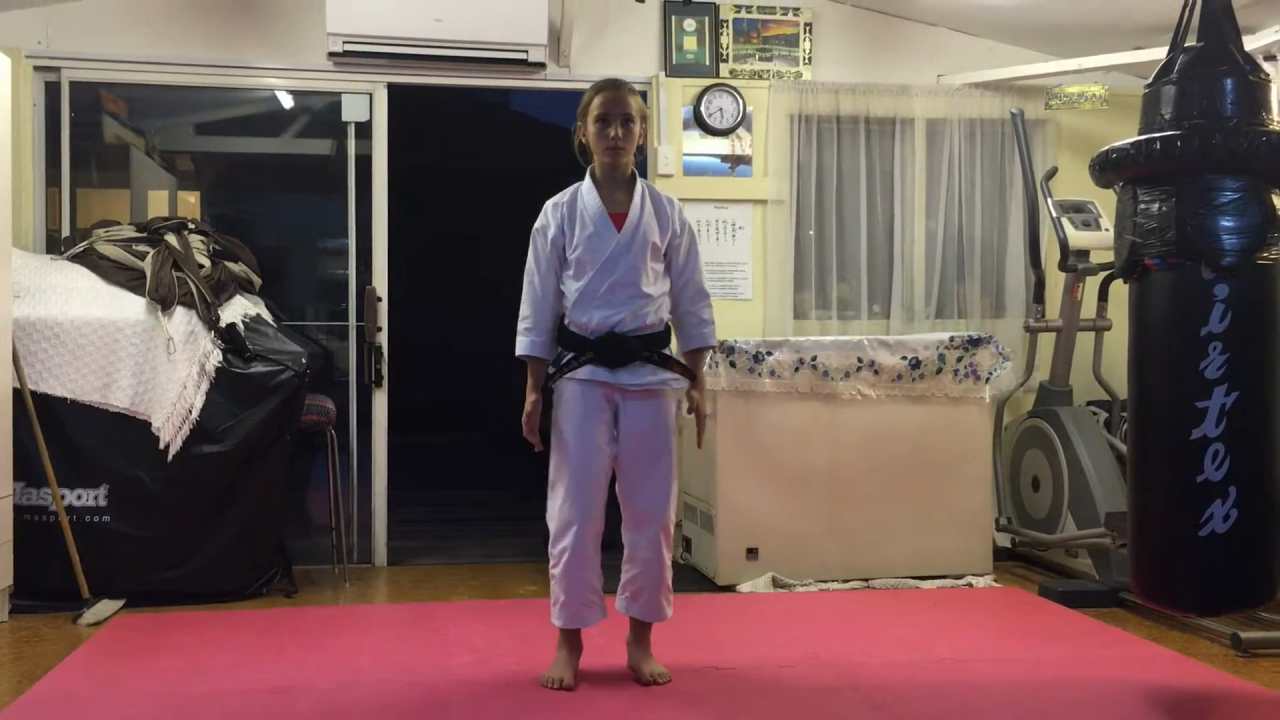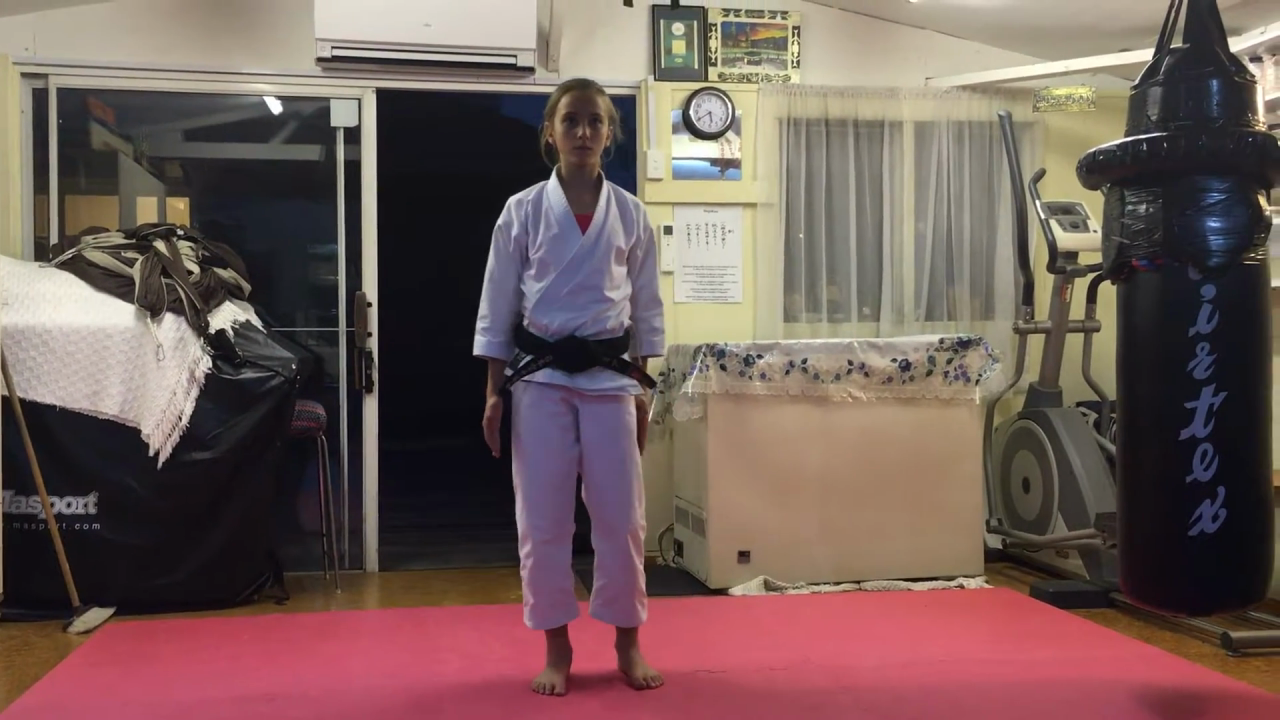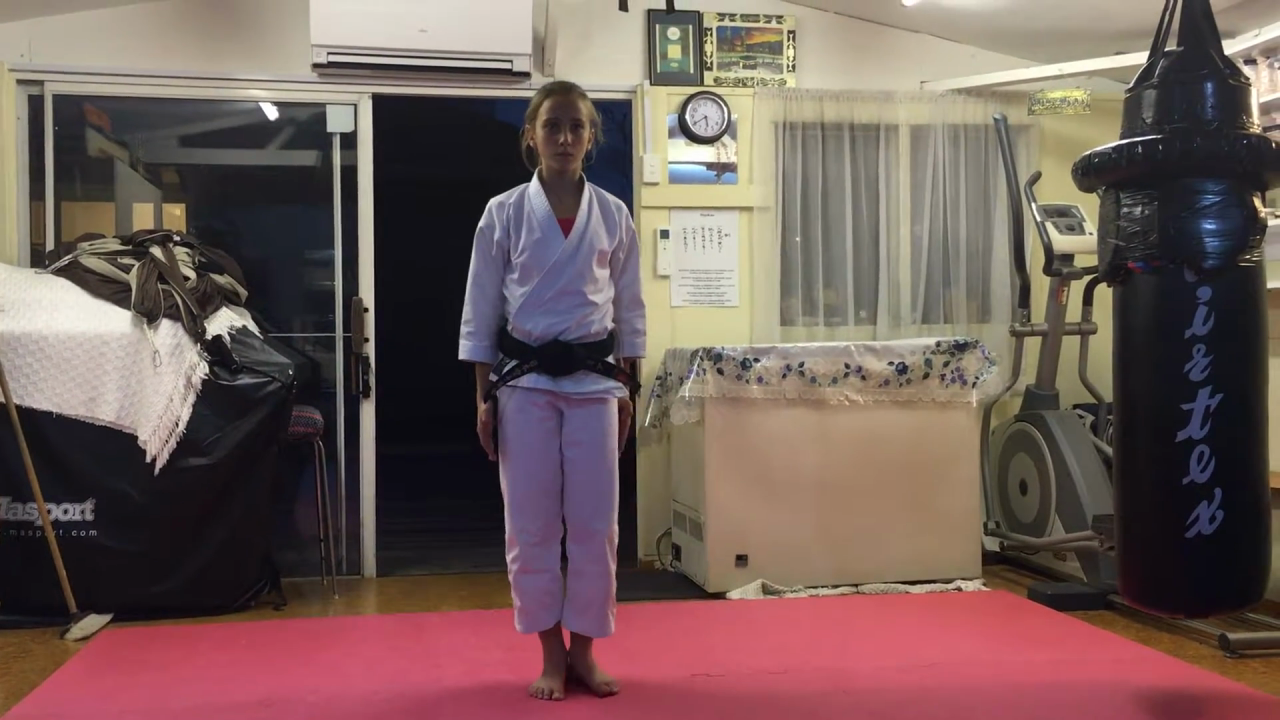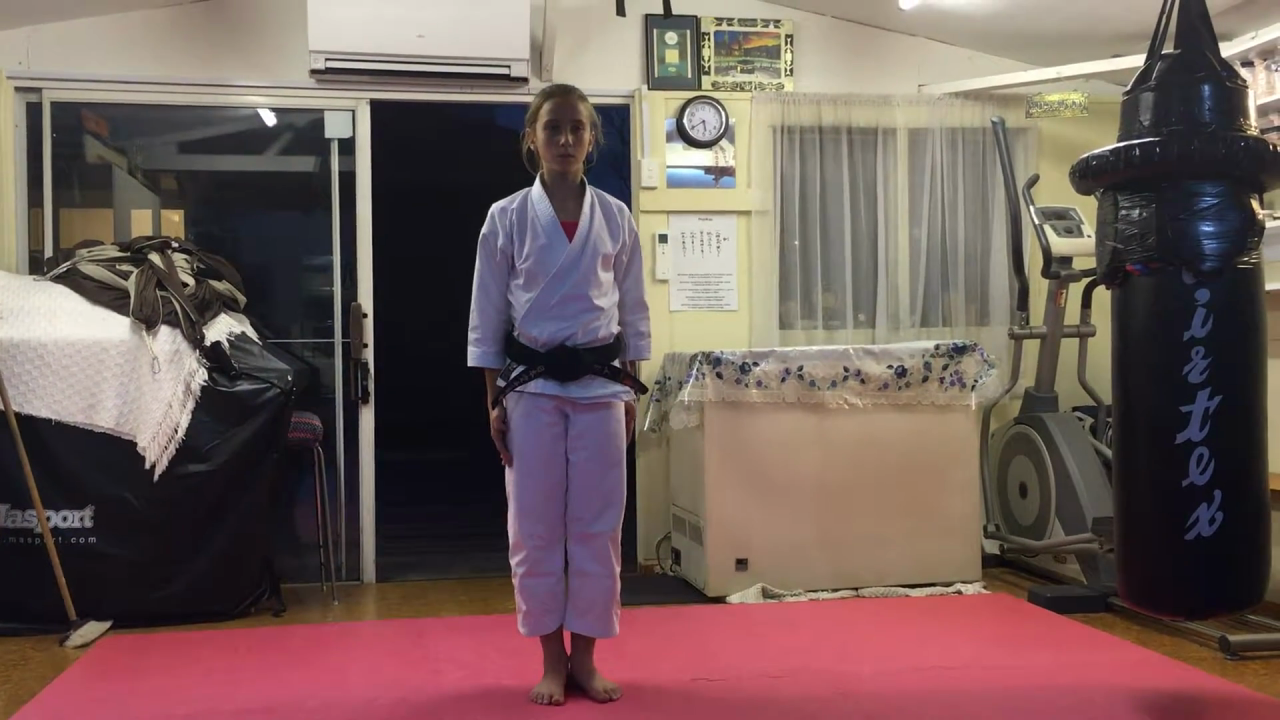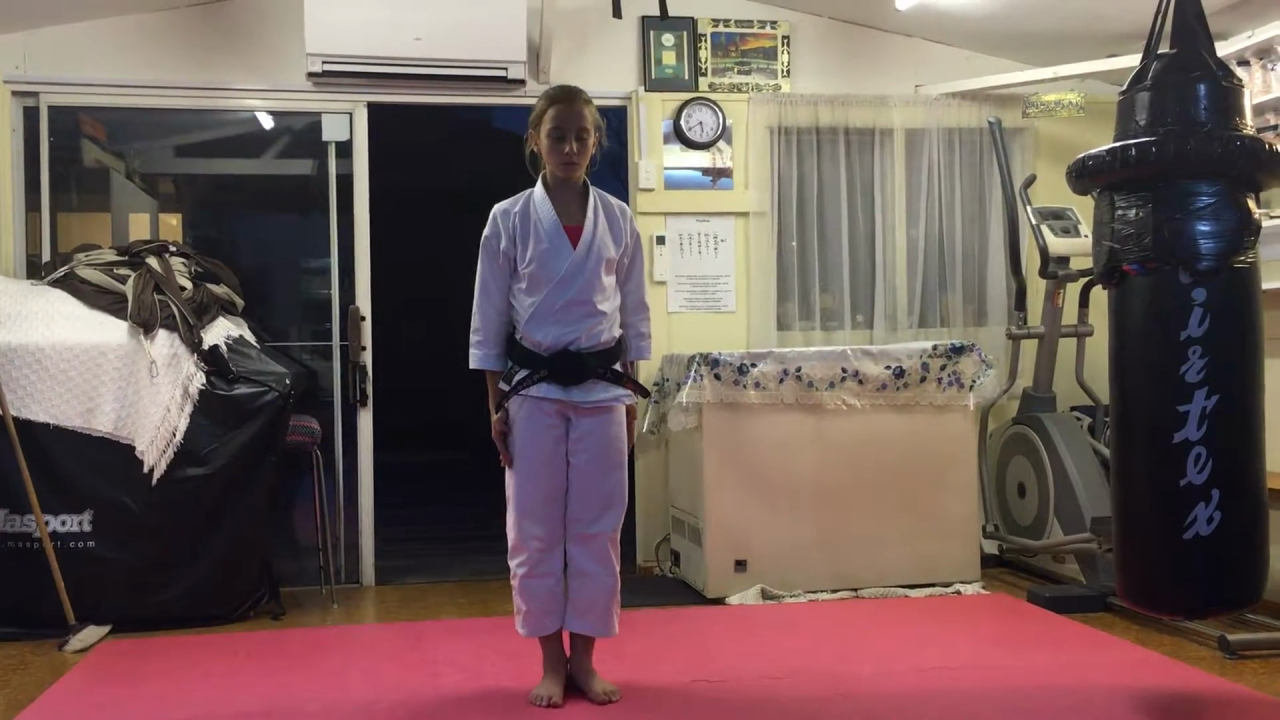
dt=0.4s
person 1, frame 1
left shoulder: (666, 212)
right shoulder: (560, 212)
left elbow: (691, 302)
right elbow: (538, 306)
left wrist: (695, 383)
right wrist: (534, 389)
left hip: (649, 372)
right hip: (581, 372)
left knee: (651, 510)
right knee: (575, 509)
left ankle: (640, 640)
right ankle: (569, 641)
person 1, frame 2
left shoulder: (630, 214)
right shoulder: (524, 210)
left elbow: (646, 306)
right elbow: (498, 304)
left wrist: (642, 386)
right wrist: (495, 390)
left hip: (608, 375)
right hip: (540, 375)
left knee: (620, 515)
right knee: (543, 517)
left ankle: (627, 643)
right ankle: (557, 649)
person 1, frame 3
left shoulder: (612, 215)
right shoulder: (505, 213)
left elbow: (629, 308)
right elbow: (482, 309)
left wrist: (626, 388)
right wrist: (484, 395)
left hip: (594, 380)
right hip: (525, 381)
left knee: (594, 521)
right knee: (532, 522)
left ankle: (583, 650)
right ankle: (552, 653)
person 1, frame 4
left shoulder: (614, 218)
right shoulder: (507, 218)
left elbow: (633, 311)
right elbow: (488, 315)
left wrist: (629, 391)
right wrist: (494, 400)
left hip: (599, 383)
right hip: (532, 384)
left knee: (596, 524)
right knee: (536, 524)
left ankle: (585, 656)
right ankle: (552, 659)
person 1, frame 5
left shoulder: (617, 220)
right shoulder: (509, 219)
left elbow: (633, 313)
right elbow: (489, 318)
left wrist: (628, 392)
right wrist: (496, 403)
left hip: (600, 386)
right hip: (532, 387)
left knee: (596, 526)
right knee: (535, 527)
left ankle: (584, 658)
right ankle: (551, 662)
